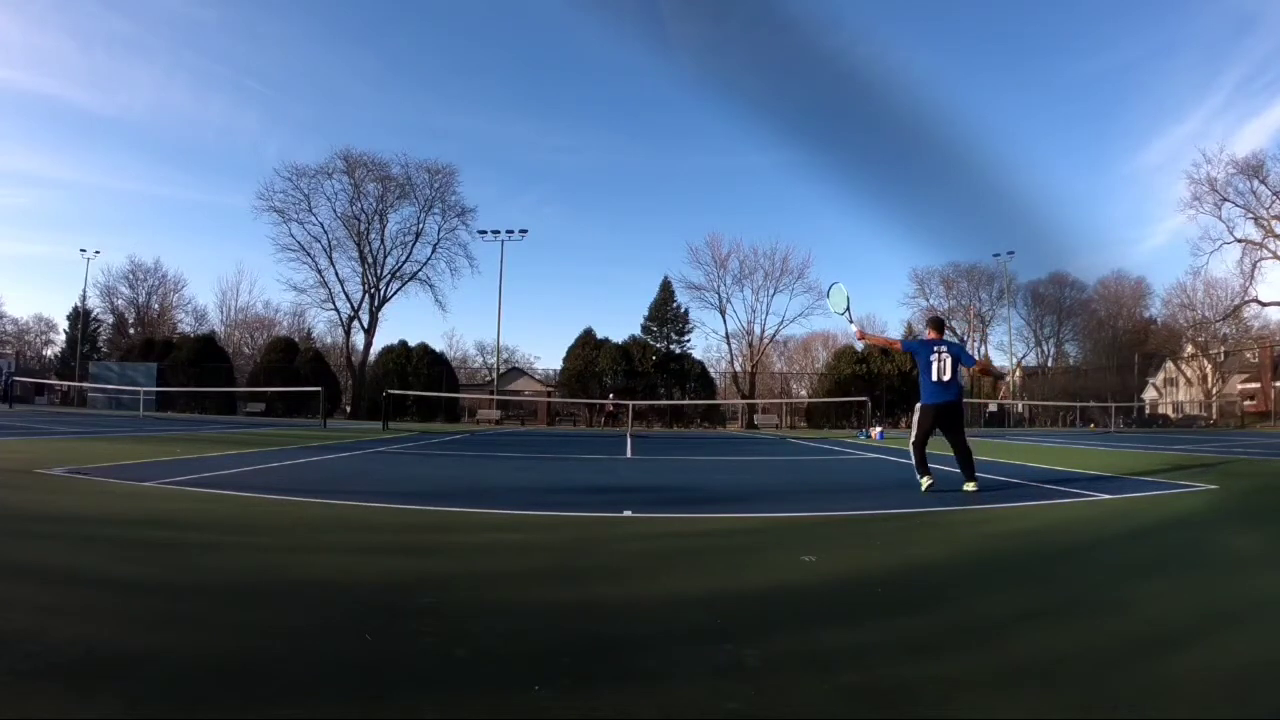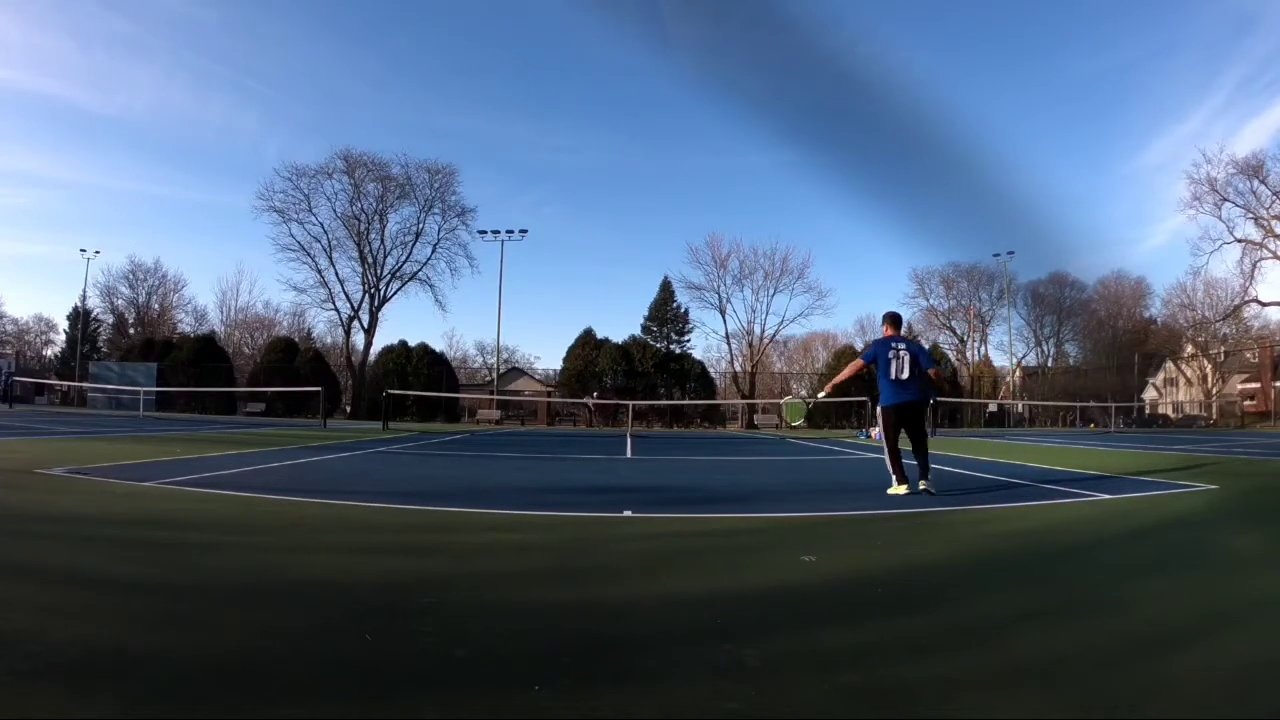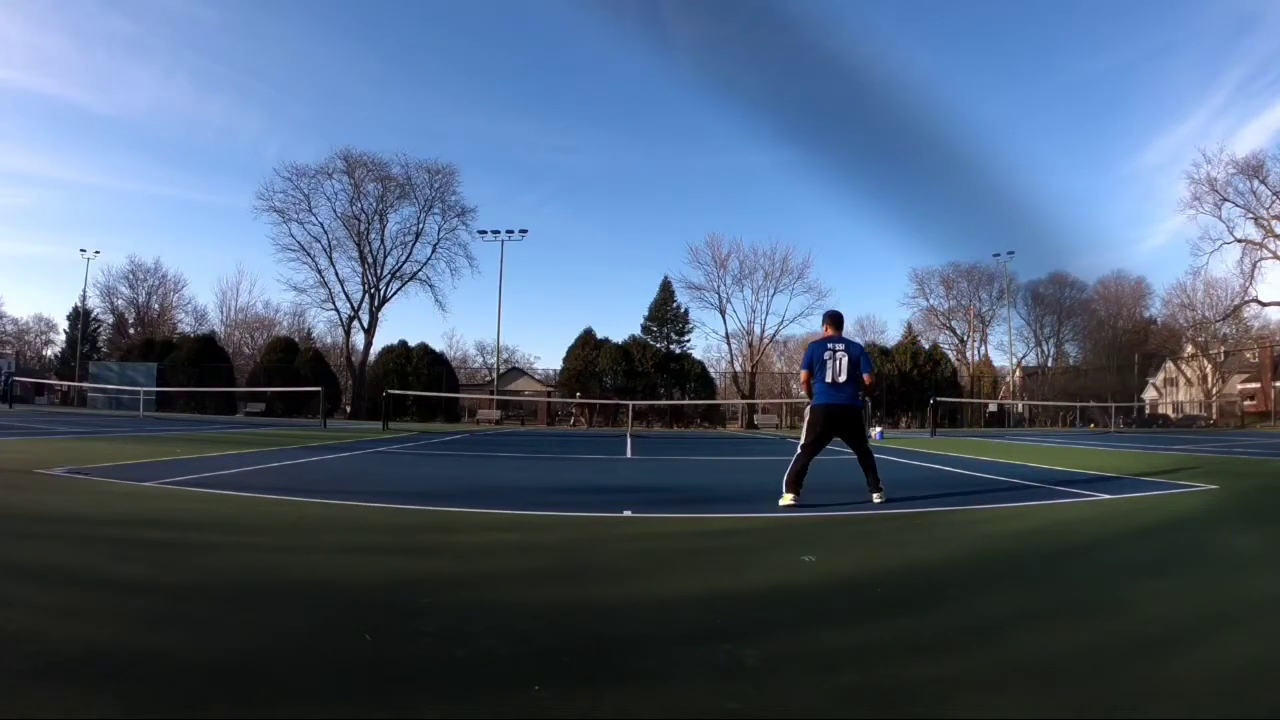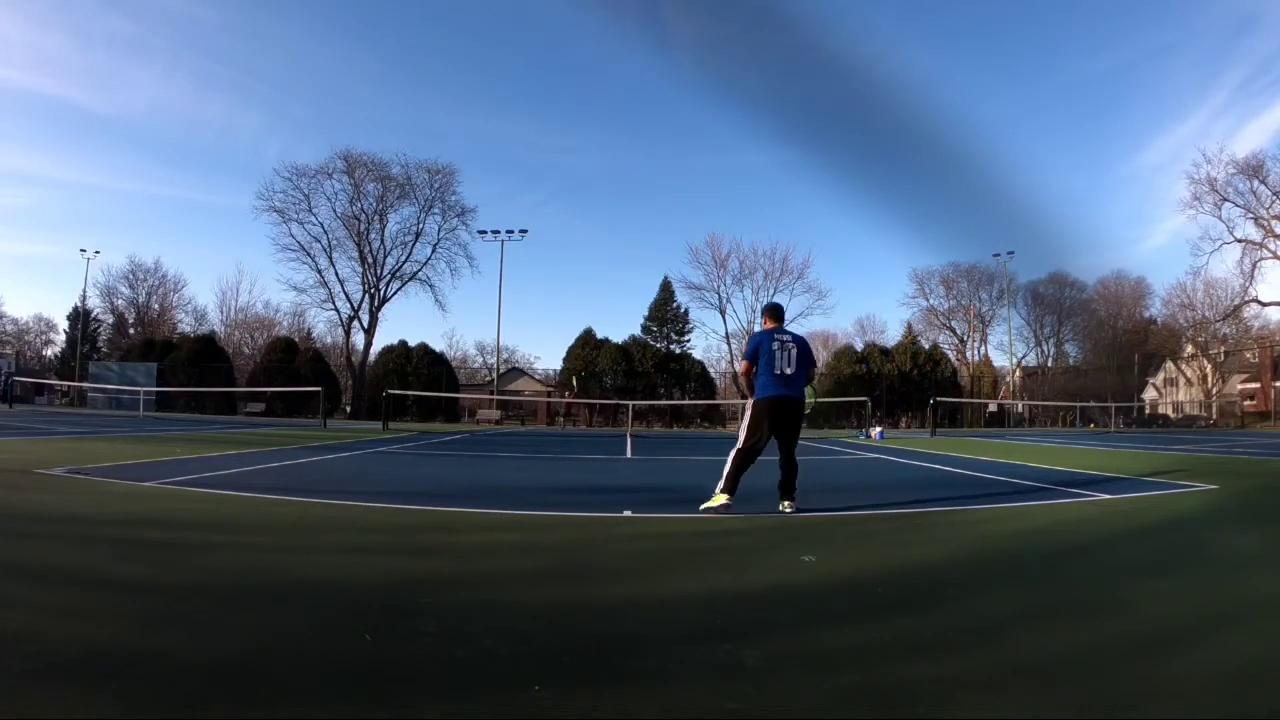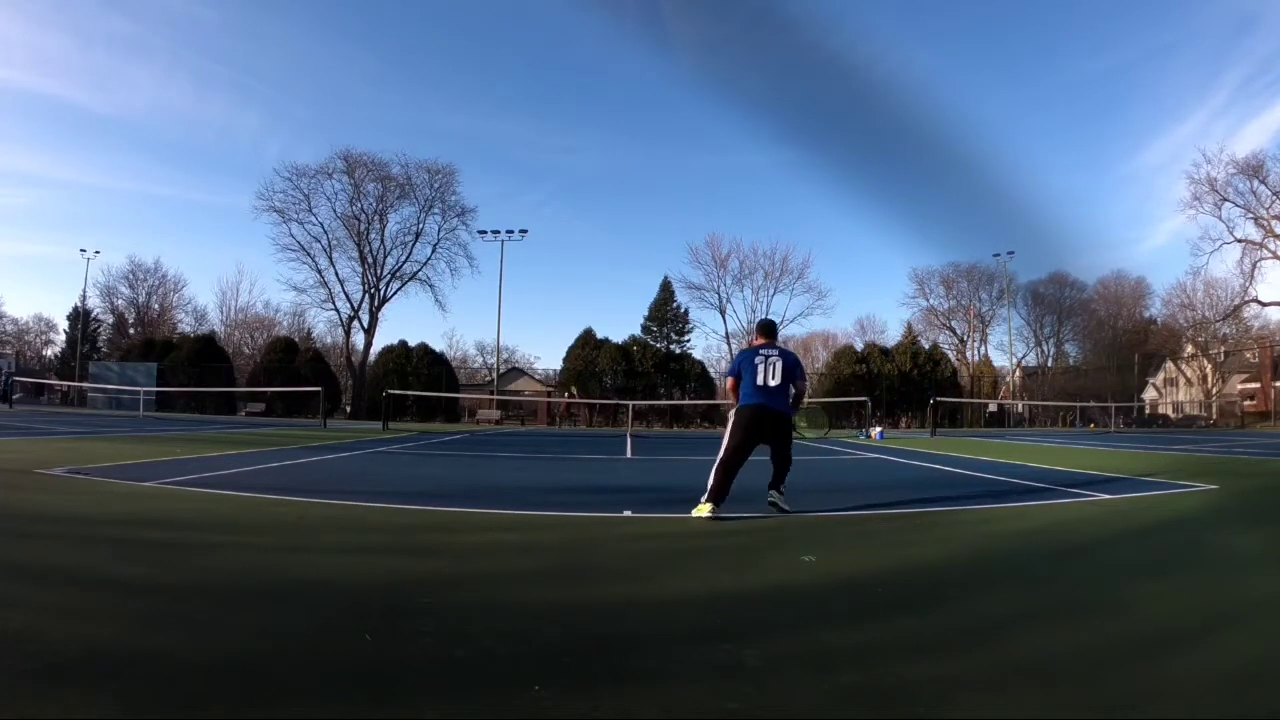
dt=0.4s
person 1, frame 1
left shoulder: (920, 346)
right shoulder: (955, 348)
left elbow: (891, 343)
right elbow: (978, 367)
left wrist: (865, 336)
right wrist: (996, 374)
left hip: (930, 405)
right hip: (953, 404)
left knee: (917, 443)
right knee: (959, 443)
left ankle: (925, 476)
right ankle: (970, 480)
person 1, frame 2
left shoulder: (879, 345)
right shoulder: (915, 347)
left elbow: (856, 366)
right elbow: (933, 372)
left wrist: (833, 383)
left hip: (890, 405)
right hip: (915, 403)
left knee: (891, 447)
right knee: (919, 444)
left ankle: (901, 483)
right ankle: (924, 479)
person 1, frame 3
left shoulder: (814, 347)
right shoulder: (857, 348)
left elbow: (804, 379)
right elbow: (868, 380)
left wrist: (812, 398)
left hip: (822, 407)
right hip: (850, 408)
left knee: (805, 451)
right knee: (863, 450)
left ankle: (790, 493)
right ankle: (876, 491)
person 1, frame 4
left shoulder: (758, 338)
right shoulder: (801, 341)
left elbow: (745, 371)
right elbow: (810, 375)
left wrist: (752, 393)
left hip: (766, 400)
right hip: (795, 403)
left knee: (744, 450)
right knee: (787, 454)
left ankle: (723, 496)
right ankle: (788, 500)
person 1, frame 5
left shoulder: (744, 354)
right shoulder: (790, 357)
left elbow: (731, 387)
right elbow: (801, 389)
left wrist: (740, 406)
right wrist: (791, 410)
left hip: (748, 410)
right hip: (780, 414)
left knee: (728, 459)
right knee: (782, 458)
left ankle: (710, 503)
right ankle: (776, 492)
